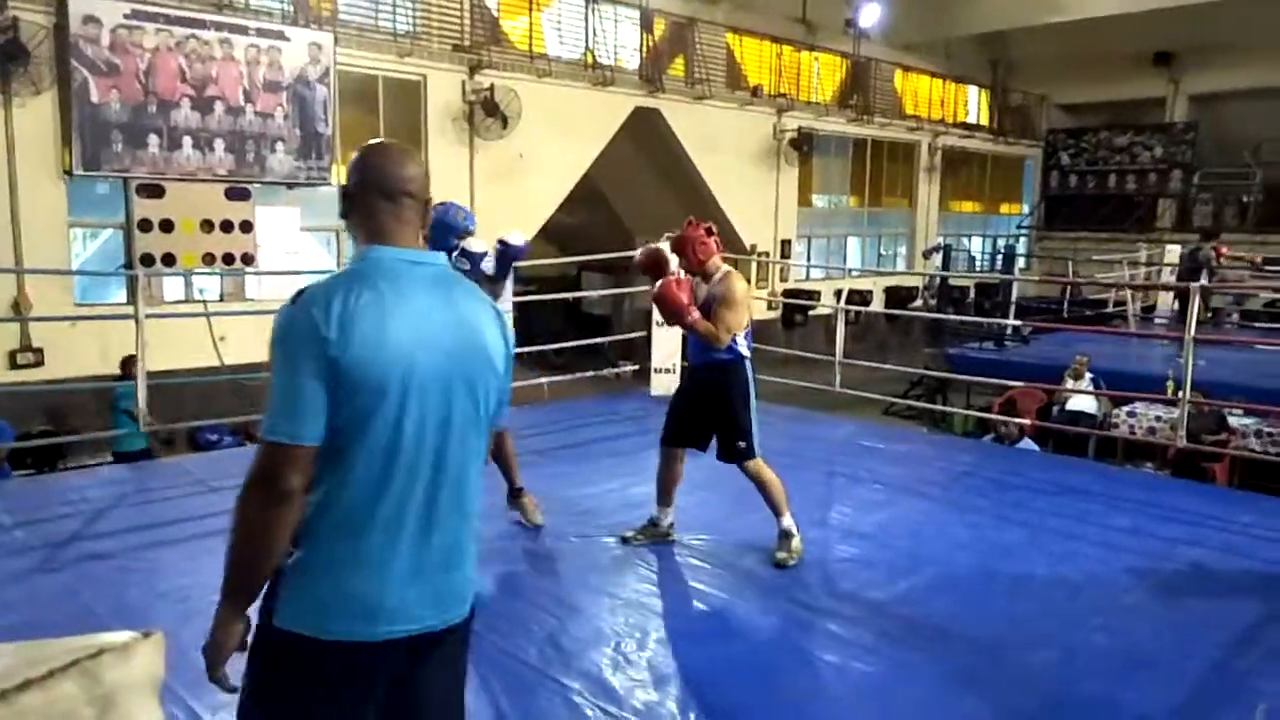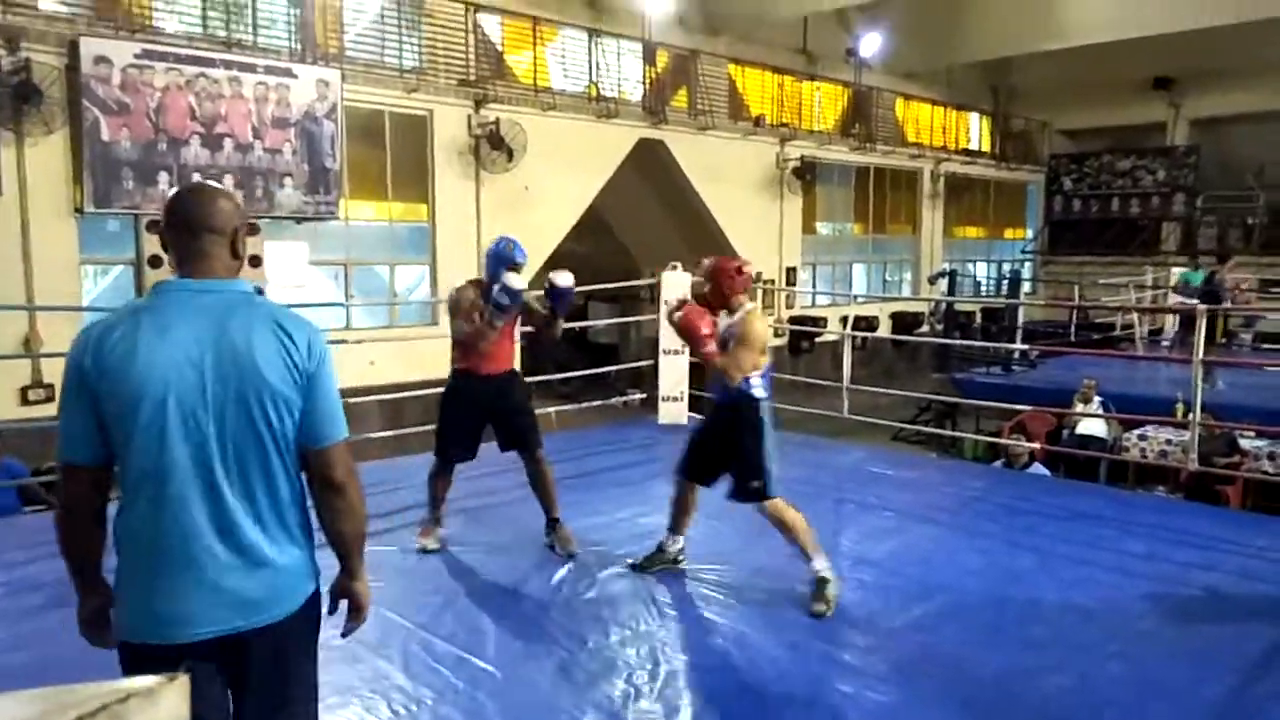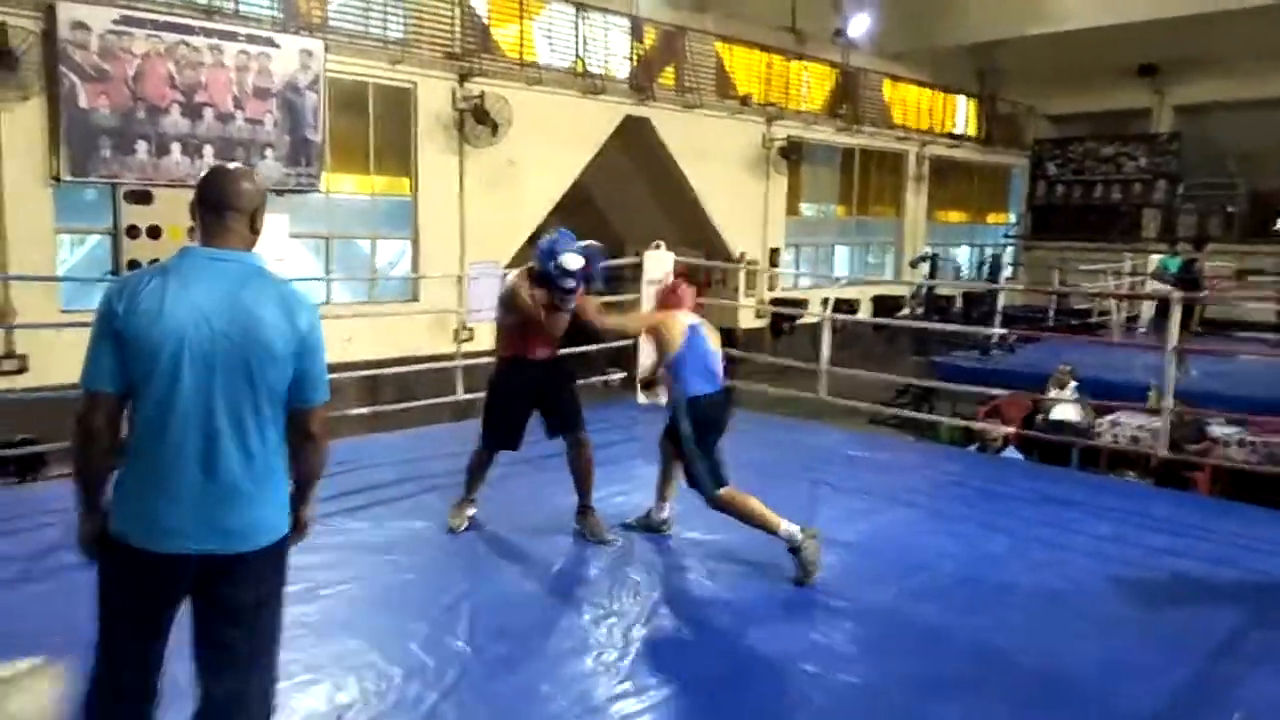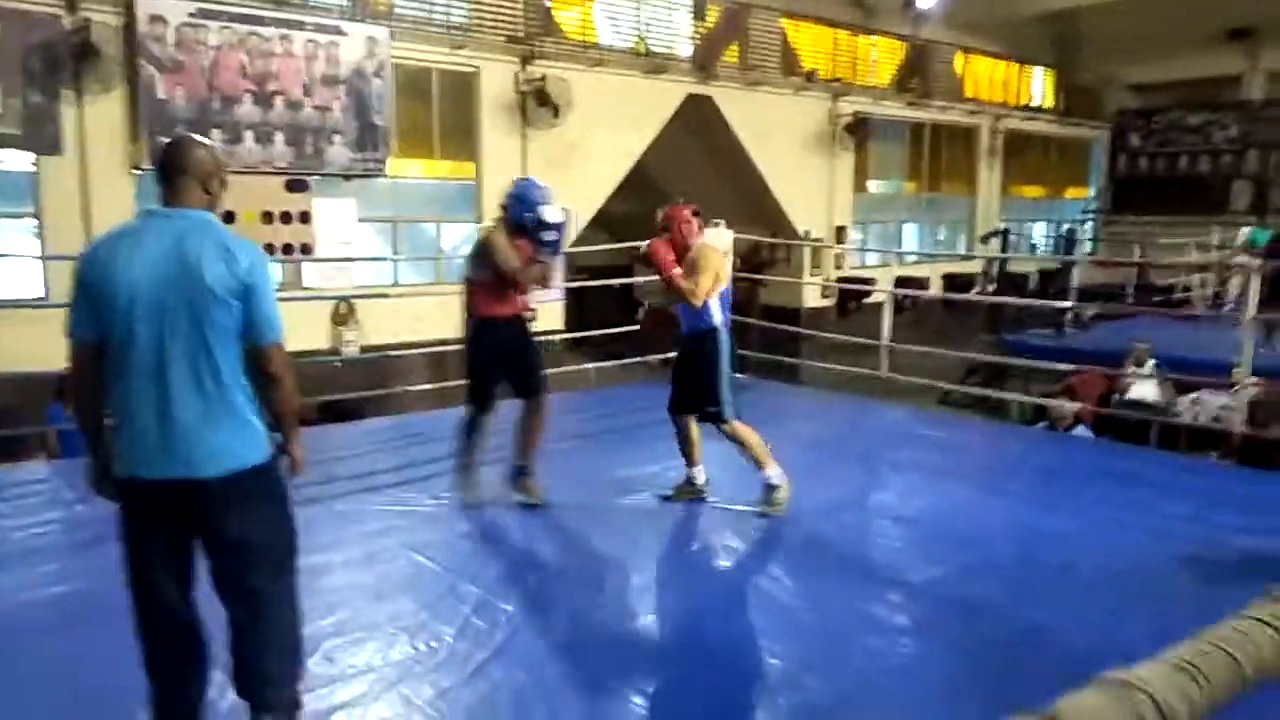
dt=1s
person 1, frame 1
left shoulder: (320, 313)
right shoulder: (485, 315)
left elbow: (281, 484)
left wrist: (232, 608)
left hip: (329, 607)
right hip: (444, 598)
person 1, frame 2
left shoulder: (102, 345)
right shoulder: (294, 337)
left elbow: (80, 494)
right elbow: (334, 477)
left wrist: (89, 585)
right wrist: (353, 569)
left hip: (162, 611)
right hip: (279, 595)
person 1, frame 3
left shoulder: (130, 295)
right shoulder: (292, 309)
left elbow: (97, 421)
right elbow: (310, 429)
left wrist: (91, 506)
right wrist: (301, 498)
left hip: (146, 527)
right hip: (250, 530)
person 1, frame 4
left shoulder: (102, 258)
right shoulder: (239, 255)
left elbow: (86, 368)
right elbow: (271, 364)
left wrist: (99, 445)
right wrist: (290, 433)
left hip: (143, 464)
right hip: (236, 458)
left knee: (162, 600)
right knee: (263, 587)
person 2, frame 1
left shoulder: (732, 285)
right shoulder: (696, 281)
left elbow: (719, 339)
right elbow: (673, 320)
left wrist: (686, 311)
right wrist: (660, 279)
left hip: (730, 376)
right hip: (699, 373)
left knee: (749, 461)
right knee: (670, 447)
left ankle: (789, 531)
right ankle: (662, 522)
person 2, frame 2
left shoulder: (753, 324)
right shoulder: (730, 318)
left elbow: (731, 374)
right elbow: (716, 354)
left wrist: (702, 342)
right wrist: (693, 329)
left hip: (748, 414)
right hip: (724, 411)
left knee: (766, 502)
right knee: (686, 479)
left ankle: (823, 577)
right ankle: (671, 550)
person 2, frame 3
left shoulder: (661, 320)
right shoulder: (707, 330)
left elbow: (605, 323)
left wrist: (580, 303)
right wrist: (656, 376)
left hip: (694, 410)
right hip: (717, 402)
left knee: (716, 494)
right knee: (670, 443)
left ankle: (797, 538)
right ankle: (659, 514)
person 2, frame 4
left shoulder: (706, 256)
right shoulder: (688, 259)
left elbow: (695, 297)
left wrist: (670, 270)
left hip: (711, 343)
right hip: (691, 343)
left knee: (725, 422)
right knee: (680, 413)
left ankle: (775, 480)
right ankle: (695, 481)
person 3, frame 1
left shoulder: (469, 259)
left elbow: (495, 288)
left wrist: (507, 261)
right wrist: (460, 273)
left knee: (495, 428)
left ankle: (518, 494)
person 3, frame 2
left shoulder: (516, 295)
right shoulder: (465, 295)
left elbow: (550, 331)
right elbow: (473, 343)
left wrist: (558, 304)
right wrist: (497, 311)
left hip: (506, 381)
right hip: (468, 385)
left knee: (534, 453)
right knee: (447, 459)
left ankle: (554, 525)
right ankle: (434, 521)
person 3, frame 3
left shoulder: (556, 281)
right shoulder: (518, 288)
right elbow: (553, 331)
left wrist: (582, 284)
right wrist: (568, 291)
left hip: (548, 366)
right hip: (514, 371)
left knee: (578, 438)
right knee: (491, 446)
left ankle: (585, 512)
right ankle: (466, 502)
person 3, frame 4
left shoulder: (526, 237)
right shoulder: (493, 240)
left elbow: (543, 281)
right elbow: (523, 280)
left wrist: (551, 245)
right wrist: (544, 249)
left hip: (515, 324)
right hip: (488, 330)
left knee: (535, 401)
right knee: (480, 408)
left ankle: (522, 473)
right ankle: (466, 471)
